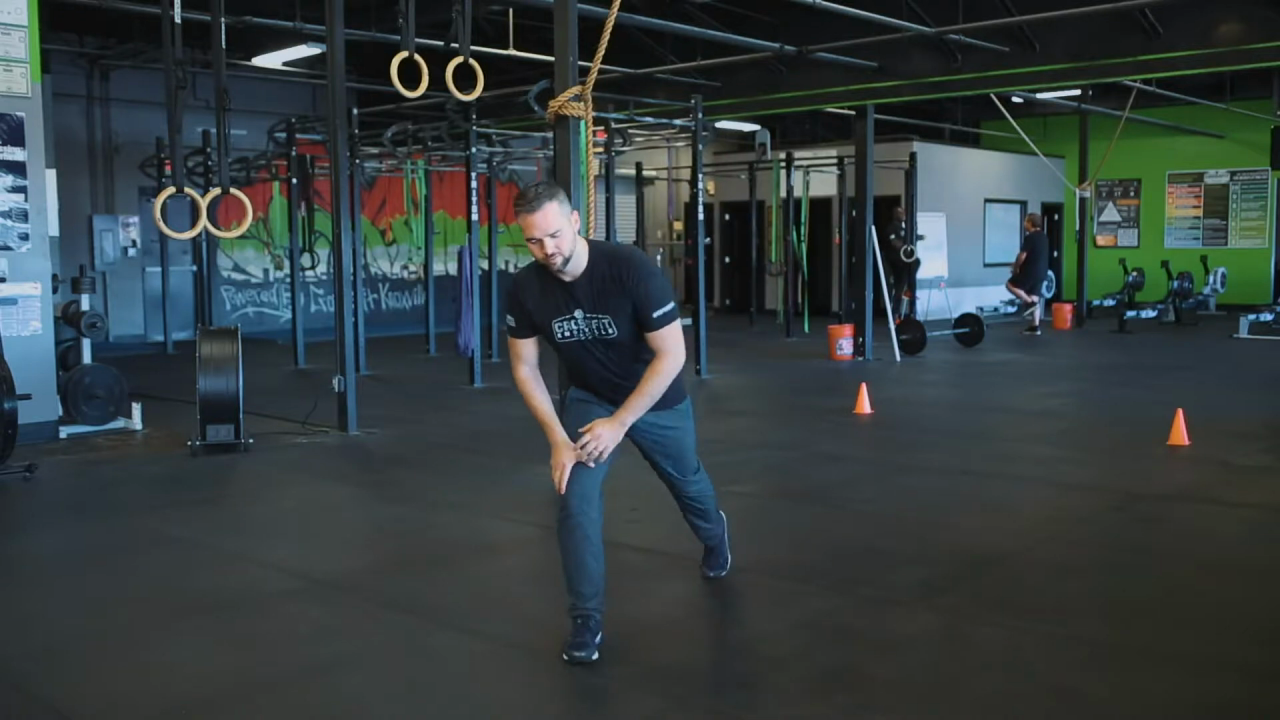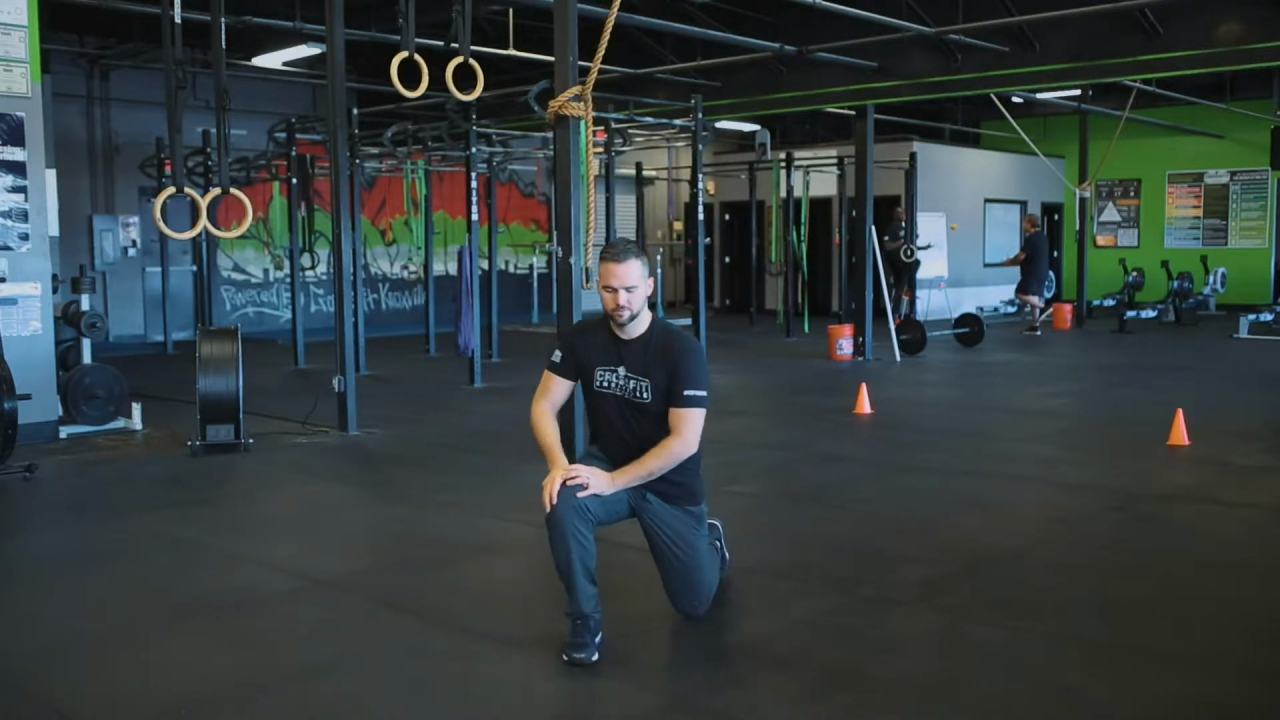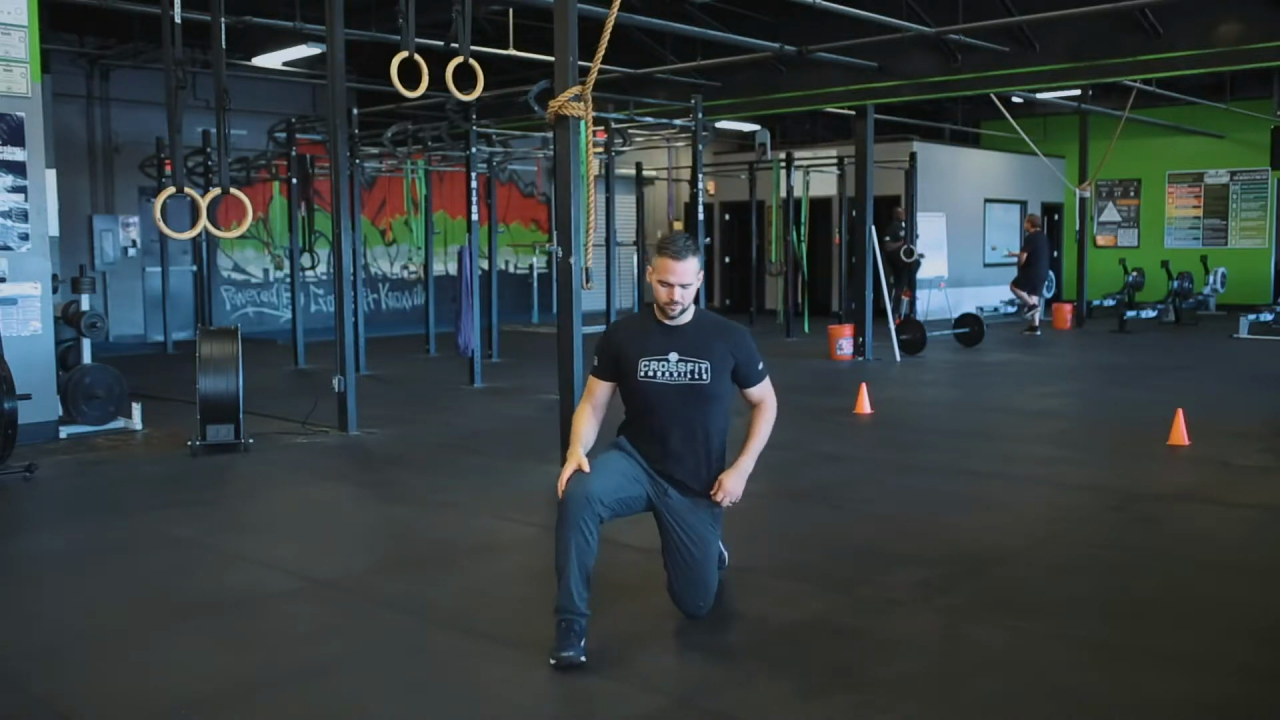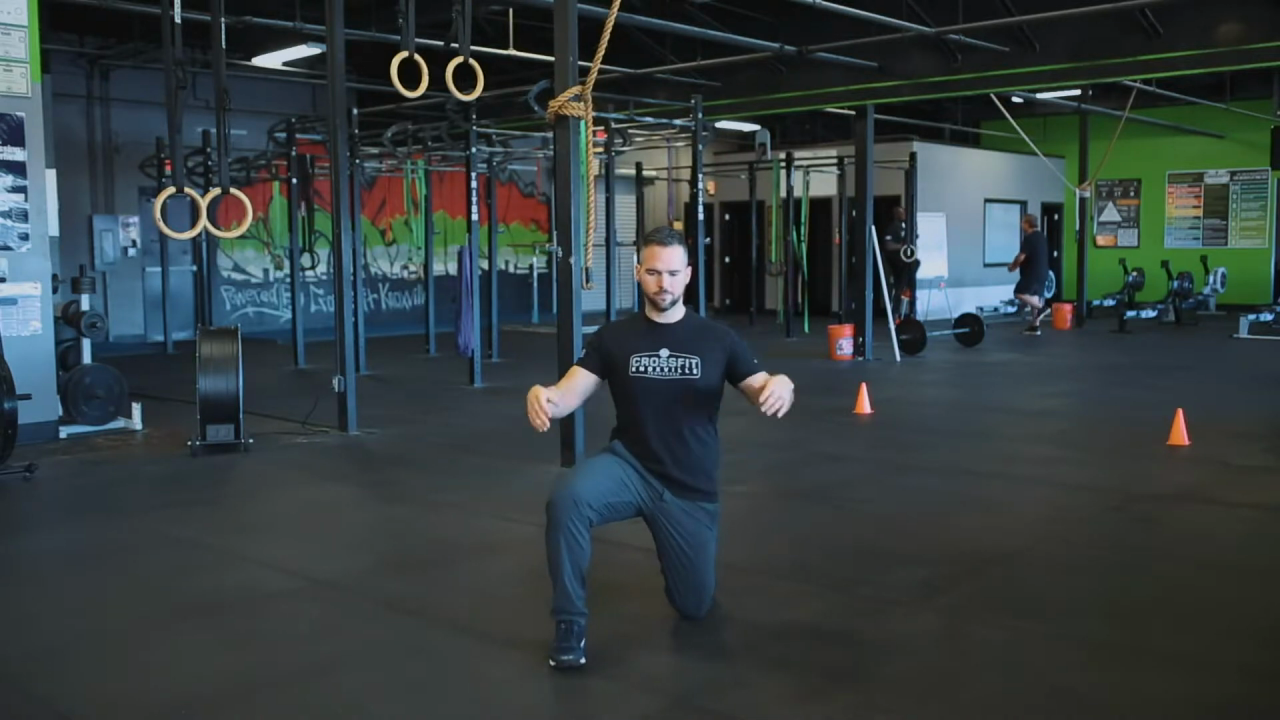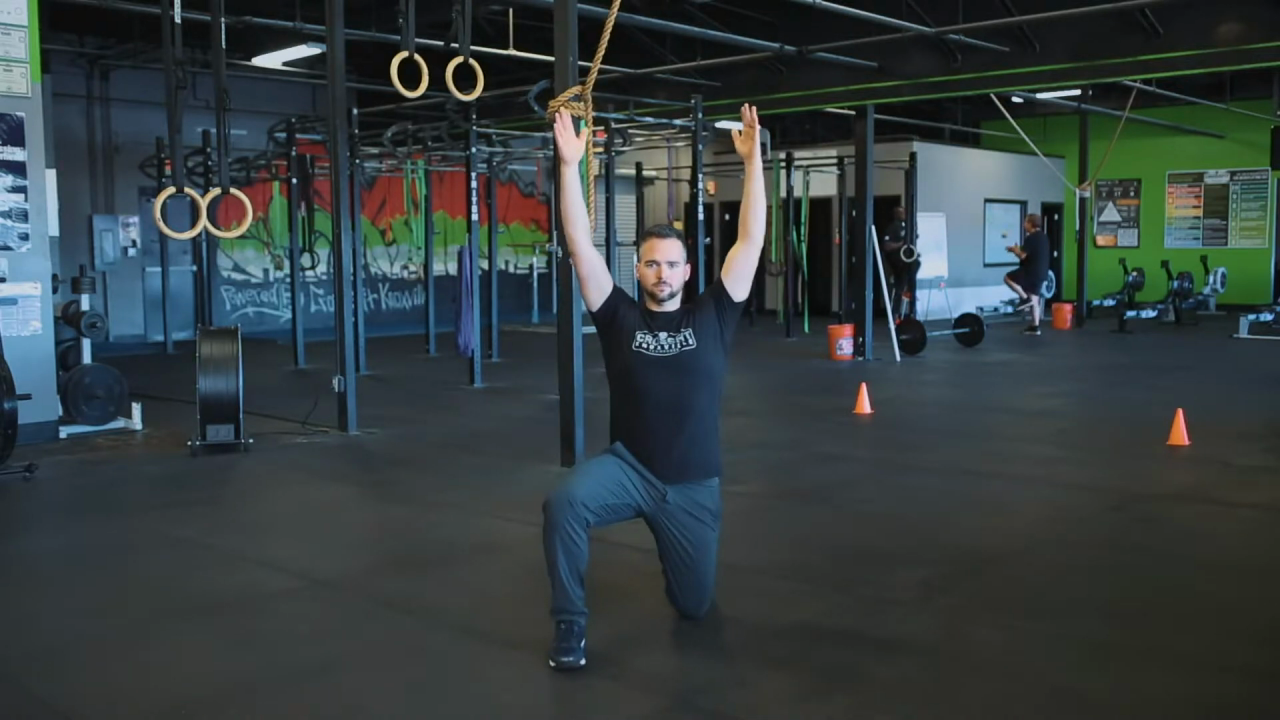
dt=1s
person 1, frame 1
left shoulder: (631, 268)
right shoulder: (525, 289)
left elbow: (672, 352)
right elbow: (524, 368)
left wrist: (620, 423)
right wrist: (558, 438)
left hip: (658, 399)
right hip: (589, 399)
left knee: (687, 482)
right knee: (576, 500)
left ankle: (714, 537)
right ankle: (586, 618)
person 1, frame 2
left shoulder: (682, 349)
right shoulder: (582, 338)
left elbow: (686, 441)
right elbow: (544, 406)
left wrist: (614, 481)
right wrist: (558, 464)
left hip: (671, 483)
right hip: (608, 465)
left knee: (694, 603)
right knee: (562, 505)
left ankle: (710, 541)
right ankle: (585, 619)
person 1, frame 3
left shoulder: (730, 338)
right shoulder: (622, 335)
left elbow: (765, 402)
right elbow: (593, 404)
left wrist: (742, 467)
right wrist: (576, 452)
left hip: (697, 482)
right hip: (635, 461)
left knee: (696, 604)
right knee: (580, 495)
left ankle: (707, 546)
right ankle: (571, 622)
person 1, frame 4
left shoulder: (718, 339)
right shoulder: (613, 337)
left elbow: (764, 393)
right elbow: (568, 395)
left wrist: (782, 386)
right wrist: (541, 395)
left hip: (691, 486)
right hip: (628, 466)
left knee: (694, 606)
right knee: (566, 500)
left ankle: (678, 556)
right ankle: (570, 624)
person 1, frame 5
left shoulder: (712, 316)
right shoulder: (619, 317)
left elbow: (751, 240)
right elbow: (579, 243)
left wrist: (752, 158)
right wrist: (569, 165)
left hip: (692, 485)
right hip: (628, 466)
left knee: (694, 606)
right knee: (563, 502)
left ankle: (673, 551)
right ankle: (570, 624)
